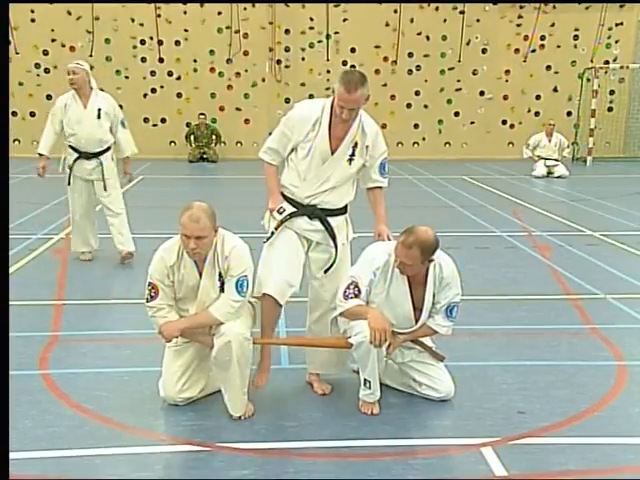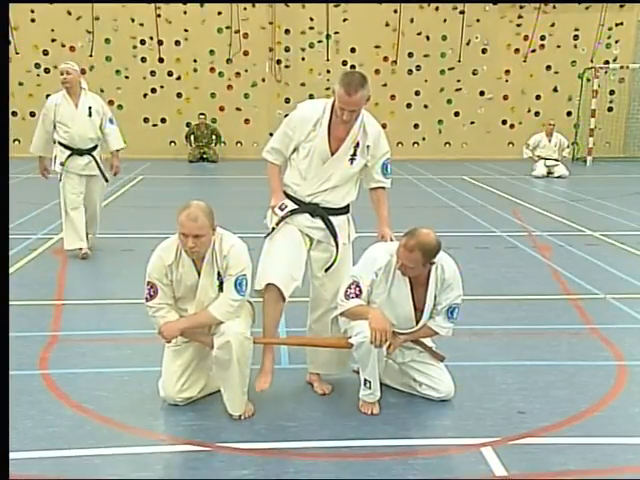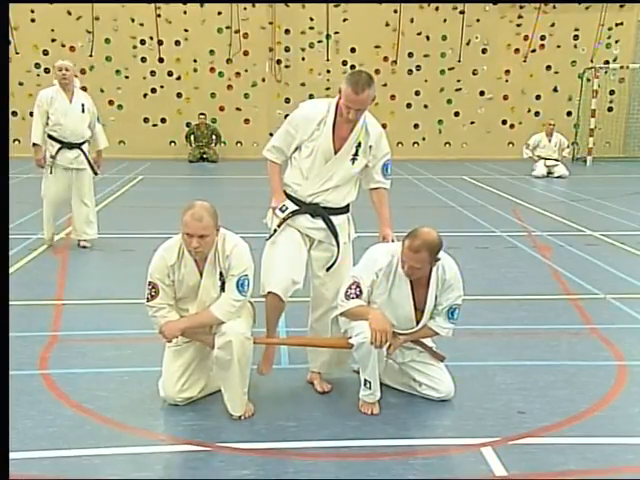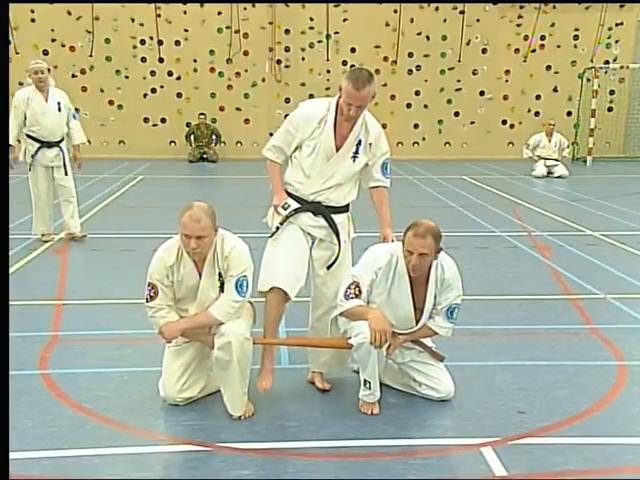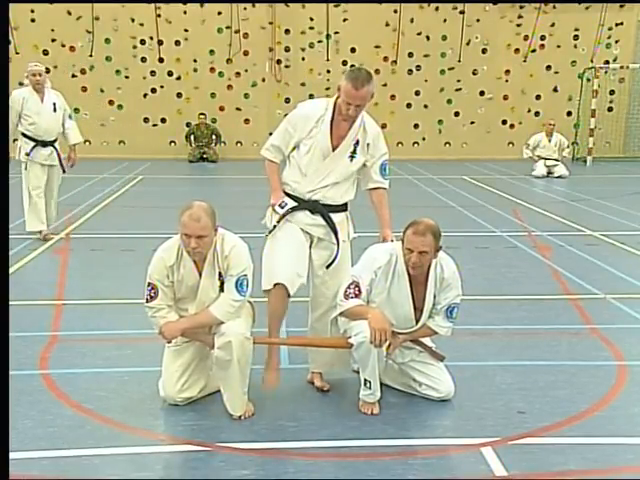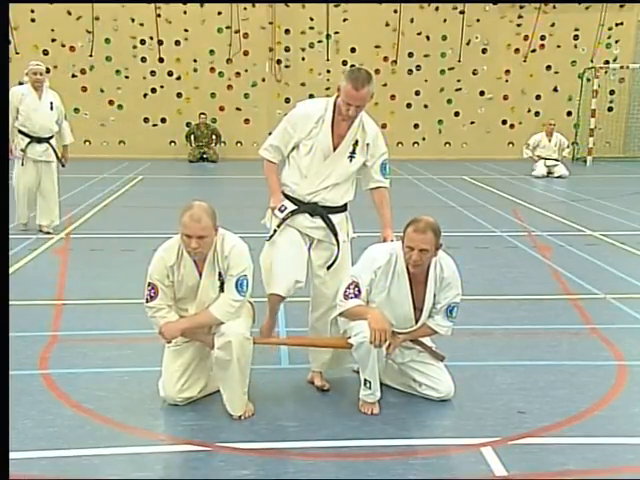
dt=0.5s
person 1, frame 1
left shoulder: (370, 133)
right shoulder: (303, 113)
left elbow: (374, 180)
right elbow: (270, 154)
left wrist: (381, 222)
right wrist: (274, 196)
left hip: (332, 222)
right hip: (290, 213)
left knee: (328, 298)
right knee: (274, 284)
left ankle: (317, 370)
right ankle: (265, 356)
person 1, frame 2
left shoulder: (372, 133)
right shoulder: (305, 114)
left elbow: (377, 180)
right elbow: (274, 155)
left wrist: (383, 224)
right wrist: (277, 196)
left hip: (334, 221)
right hip: (293, 211)
left knee: (329, 298)
right knee: (275, 279)
left ankle: (317, 370)
right ankle: (268, 357)
person 1, frame 3
left shoulder: (374, 134)
right shoulder: (308, 113)
left elbow: (377, 182)
right elbow: (274, 153)
left wrist: (385, 226)
right wrist: (277, 195)
left hip: (335, 220)
right hip: (292, 211)
left knee: (330, 297)
right knee: (278, 283)
left ankle: (318, 368)
right ankle: (269, 341)
person 1, frame 4
left shoulder: (373, 133)
right shoulder: (309, 112)
left elbow: (377, 181)
right elbow: (274, 152)
left wrist: (386, 226)
right wrist: (279, 194)
left hip: (335, 219)
right hip: (294, 210)
left knee: (331, 297)
right knee: (280, 282)
left ankle: (318, 368)
right ankle: (268, 357)
person 1, frame 5
left shoulder: (371, 133)
right shoulder: (306, 113)
left elbow: (376, 182)
right elbow: (272, 152)
left wrist: (386, 228)
right wrist: (276, 193)
left hip: (334, 219)
right hip: (293, 210)
left knee: (329, 297)
right knee: (282, 280)
left ankle: (317, 368)
right ankle: (273, 354)
person 1, frame 6
left shoulder: (370, 133)
right shoulder: (305, 112)
left elbow: (377, 182)
right elbow: (271, 152)
left wrist: (387, 228)
right wrist: (275, 195)
left hip: (333, 220)
right hip: (291, 211)
left knee: (330, 296)
right knee: (280, 284)
left ankle: (319, 367)
right ankle: (270, 320)
person 2, frame 1
left shoulder: (236, 250)
right shoulder: (165, 256)
left elbow: (231, 305)
right elbow: (159, 310)
left wrist: (182, 324)
right wrist: (207, 341)
left hip: (228, 315)
right hip: (186, 329)
left knee: (234, 337)
right knee: (174, 394)
left ankle: (239, 399)
right ankle: (218, 368)
person 2, frame 2
left shoulder: (233, 249)
right shoulder: (163, 255)
left elbow: (230, 304)
right elbow: (159, 309)
left wrist: (181, 324)
right wrist: (207, 341)
left hip: (227, 314)
right hip: (185, 327)
left knee: (234, 336)
right knee: (174, 394)
left ankle: (238, 399)
right ankle: (219, 368)
person 2, frame 3
left shoulder: (236, 249)
right shoulder: (165, 255)
left elbow: (231, 305)
right elbow: (159, 309)
left wrist: (182, 324)
right wrist: (208, 339)
left hip: (228, 315)
right hip: (186, 329)
left knee: (235, 336)
right knee: (173, 394)
left ankle: (238, 399)
right ankle: (219, 368)
person 2, frame 4
left shoulder: (235, 249)
right shoulder: (165, 256)
left elbow: (231, 304)
right elbow: (158, 310)
left wrist: (182, 325)
right wrist: (207, 340)
left hip: (227, 315)
right hip: (186, 328)
left knee: (233, 337)
right knee: (174, 394)
left ankle: (239, 399)
right ankle: (220, 370)
person 2, frame 5
left shoulder: (235, 249)
right shoulder: (165, 256)
left elbow: (231, 304)
right elbow: (158, 310)
left wrist: (182, 324)
right wrist: (208, 339)
left hip: (227, 315)
right hip: (186, 328)
left knee: (234, 336)
right knee: (174, 394)
left ankle: (238, 399)
right ankle: (217, 368)
person 2, frame 6
left shoulder: (235, 249)
right shoulder: (165, 256)
left elbow: (232, 304)
right elbow: (158, 310)
left wrist: (182, 325)
right wrist: (207, 340)
left hip: (227, 315)
right hip: (185, 327)
left knee: (234, 337)
right knee: (174, 394)
left ankle: (238, 399)
right ankle: (219, 370)
person 3, frame 1
left shoulder: (446, 270)
right shoulder: (377, 256)
left elbow: (441, 321)
right elbow: (345, 304)
left wrist: (402, 337)
right wrist: (372, 313)
left hip: (411, 339)
right hip: (371, 325)
left knee: (443, 390)
right knee: (368, 335)
left ankle: (376, 370)
right ankle: (369, 394)
person 3, frame 2
left shoulder: (448, 271)
right shoulder: (379, 255)
left elbow: (442, 322)
right elbow: (345, 303)
left wrist: (403, 338)
right wrist: (373, 313)
left hip: (412, 339)
right hip: (372, 325)
left knee: (443, 391)
right knee: (368, 335)
left ankle: (378, 369)
right ankle: (369, 394)
person 3, frame 3
left shoulder: (449, 271)
right shoulder: (379, 257)
left elbow: (442, 322)
right elbow: (346, 304)
left wrist: (403, 338)
right wrist: (373, 313)
left hip: (412, 340)
right hip: (370, 324)
left knee: (443, 390)
right knee: (368, 335)
left ankle: (378, 369)
right ankle: (369, 394)
person 3, frame 4
left shoulder: (448, 271)
right shoulder: (378, 257)
left elbow: (442, 322)
right elbow: (345, 303)
left wrist: (403, 338)
right wrist: (373, 314)
left hip: (411, 340)
right hip: (371, 325)
left knee: (443, 391)
right knee: (368, 335)
left ankle: (376, 369)
right ankle: (369, 394)
person 3, frame 5
left shoulder: (447, 270)
right shoulder: (378, 256)
left elbow: (441, 322)
right elbow: (345, 304)
left wrist: (402, 337)
right wrist: (373, 313)
left hip: (411, 340)
right hip: (369, 324)
left knee: (443, 391)
right knee: (368, 334)
left ankle: (379, 369)
right ankle: (369, 394)
person 3, frame 6
left shoulder: (447, 270)
right shoulder: (377, 256)
left elbow: (441, 321)
right elbow: (345, 304)
left wrist: (402, 337)
right wrist: (372, 313)
left hip: (411, 339)
right hip: (370, 324)
left knee: (443, 390)
right knee: (368, 335)
left ankle: (381, 368)
right ankle: (369, 394)
person 4, frame 1
left shoulder: (106, 101)
right shoulder: (63, 103)
left elbow: (121, 131)
right elbow: (52, 131)
left wrist: (126, 161)
right wrist: (43, 158)
left hip: (103, 162)
right hip: (76, 162)
left knee: (114, 206)
right knee: (80, 209)
left ankle: (125, 247)
right ankle: (85, 247)
person 4, frame 2
left shoulder: (95, 100)
right shoulder: (54, 102)
left elbow: (110, 128)
right elbow: (44, 131)
left wrist: (115, 156)
right wrist: (42, 159)
left hip: (93, 158)
right hip: (68, 159)
left knee: (94, 203)
right knee: (72, 203)
left ankle: (87, 234)
right ankle: (80, 244)
person 4, frame 3
left shoulder: (85, 98)
right shoulder: (46, 95)
left elbow: (95, 126)
right elbow: (38, 124)
left wrist: (99, 153)
right wrist: (38, 150)
left hip: (81, 153)
right hip: (56, 153)
left knee: (84, 196)
right knee: (52, 195)
left ankle: (84, 235)
right ankle: (49, 232)
person 4, frame 4
left shoulder: (61, 95)
right shoulder: (22, 96)
left elbow: (72, 122)
right elbow: (15, 123)
left wrist: (76, 149)
right wrist: (13, 149)
left hip: (59, 150)
right hip: (35, 151)
left knee: (68, 190)
right knee: (41, 194)
left ankle: (73, 229)
right ankle: (44, 230)
person 4, frame 5
left shoulder: (56, 97)
right shoulder: (19, 96)
left elbow: (68, 122)
right elbow: (11, 123)
left wrist: (72, 149)
left hip: (52, 149)
right hip: (30, 150)
left knee: (51, 190)
right knee: (35, 189)
left ankle: (46, 223)
right ankle: (41, 228)
person 4, frame 6
left shoulder: (53, 96)
right shoulder: (17, 92)
left elbow: (62, 122)
right elbow: (10, 119)
left wrist: (65, 148)
right wrist: (9, 142)
left hip: (47, 147)
right hip: (25, 146)
left knee: (49, 187)
right knee: (24, 186)
left ankle: (45, 222)
right ankle: (22, 220)
